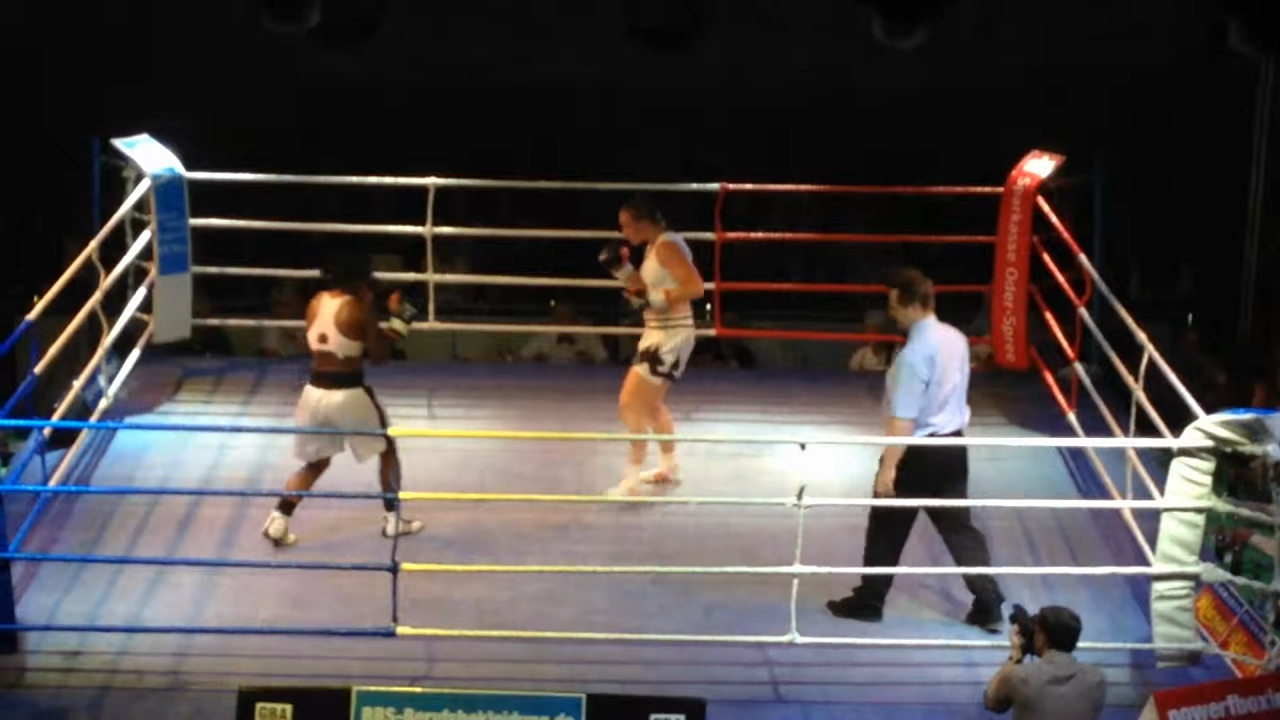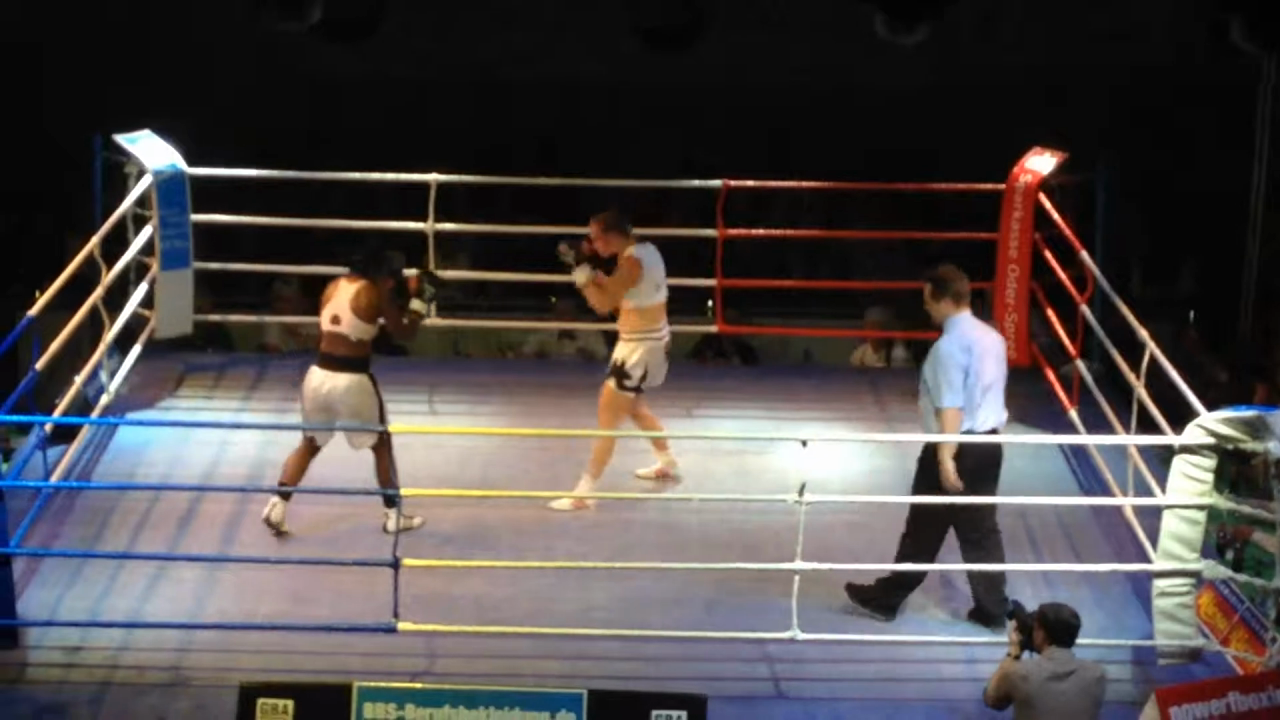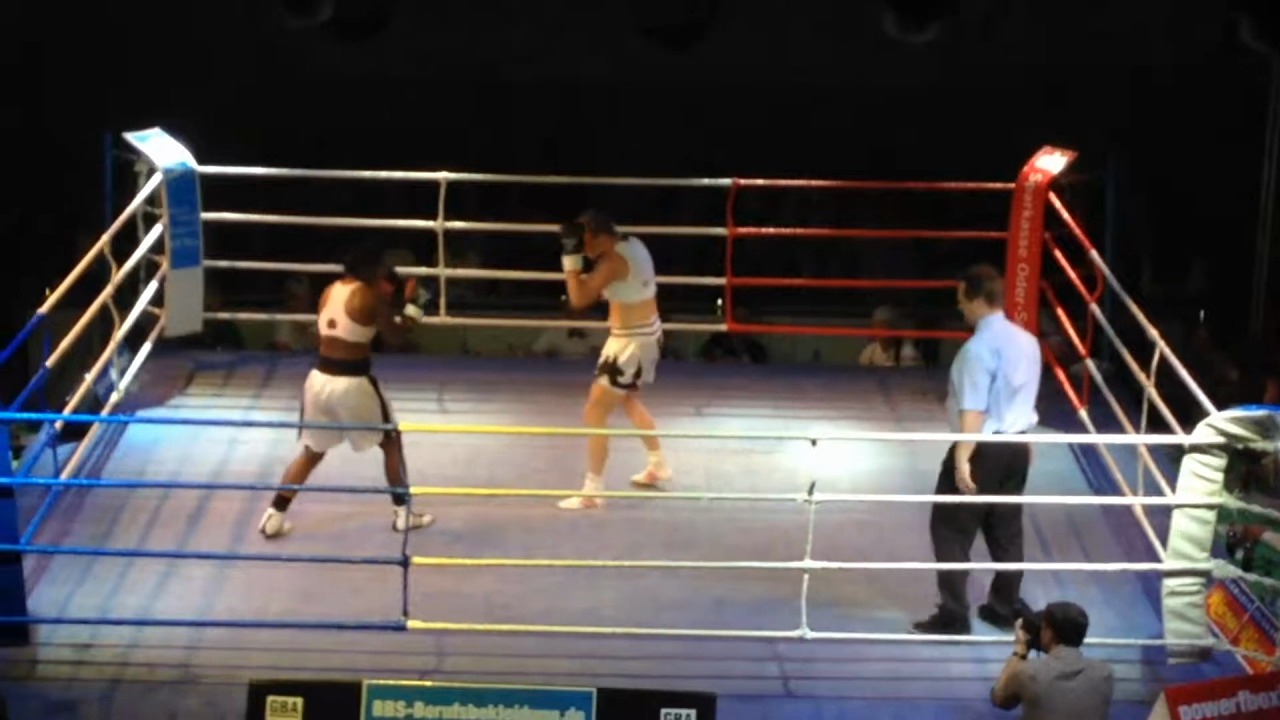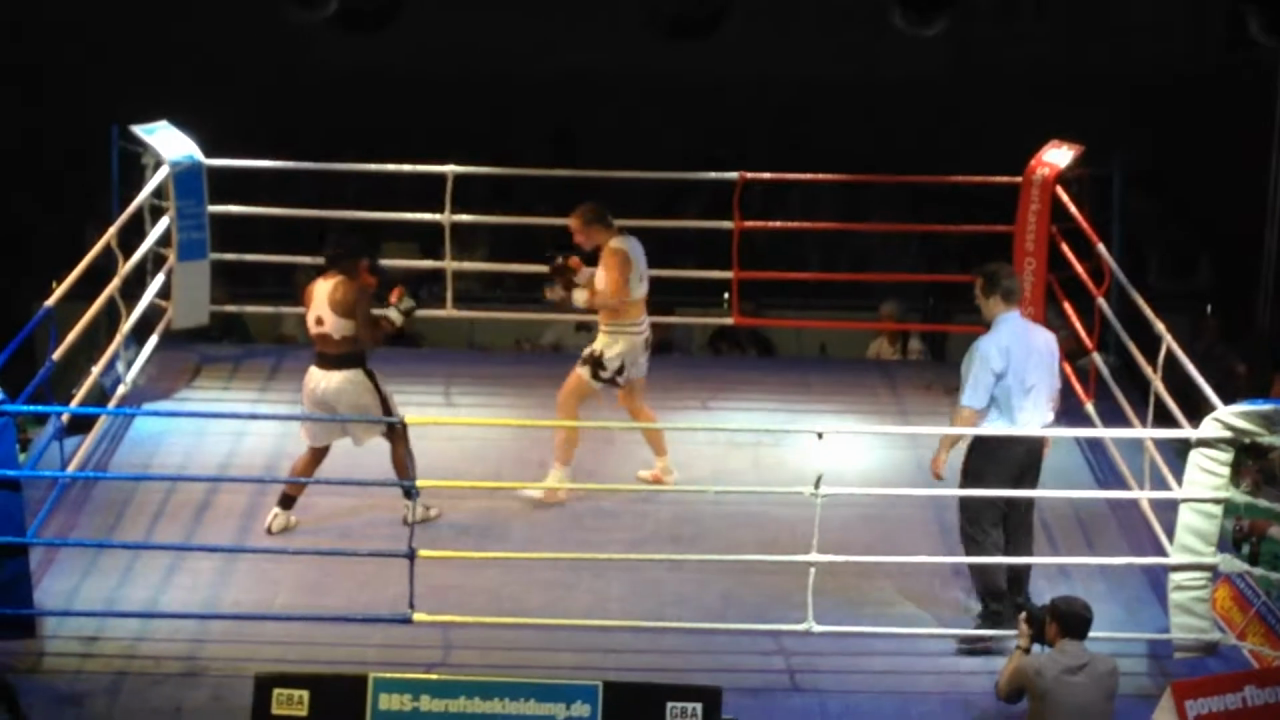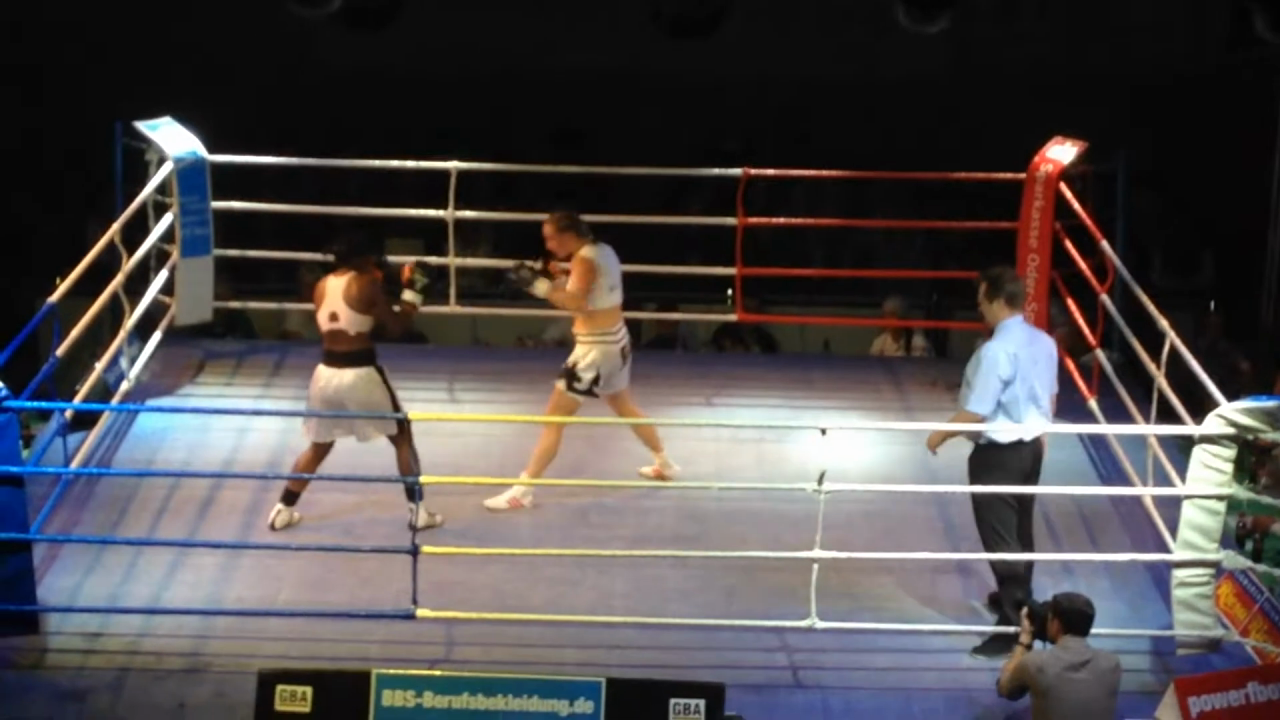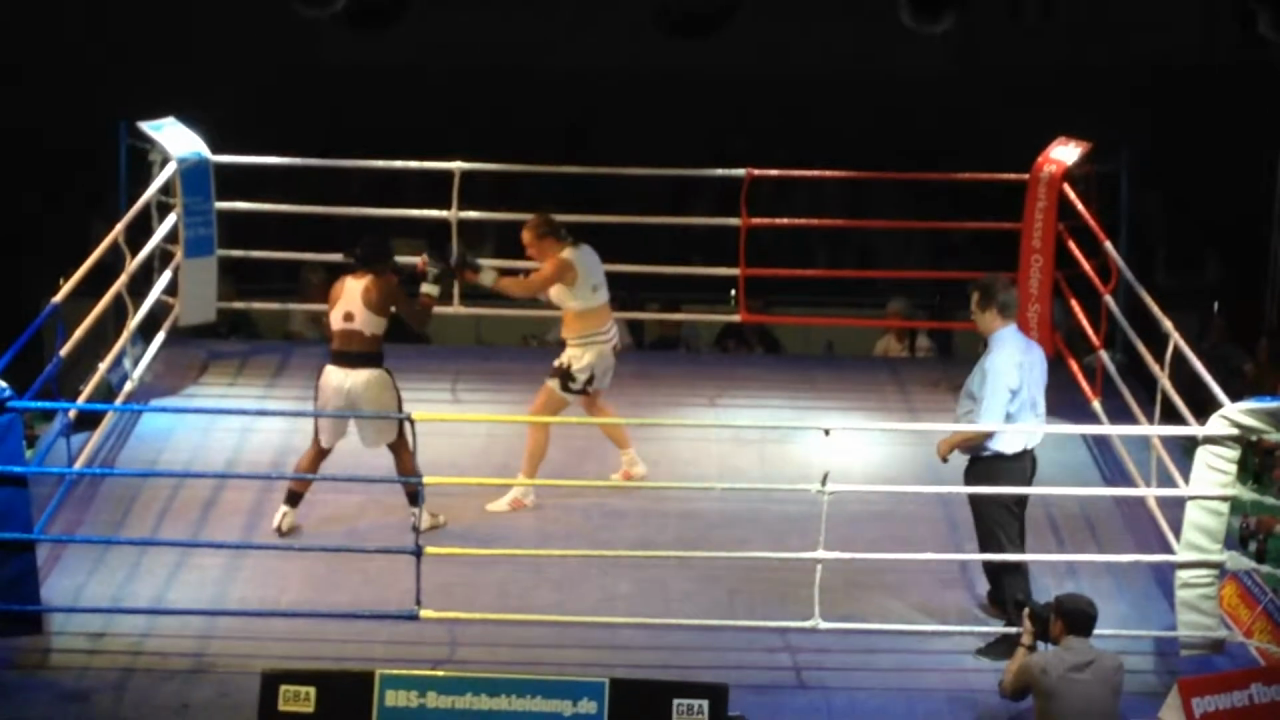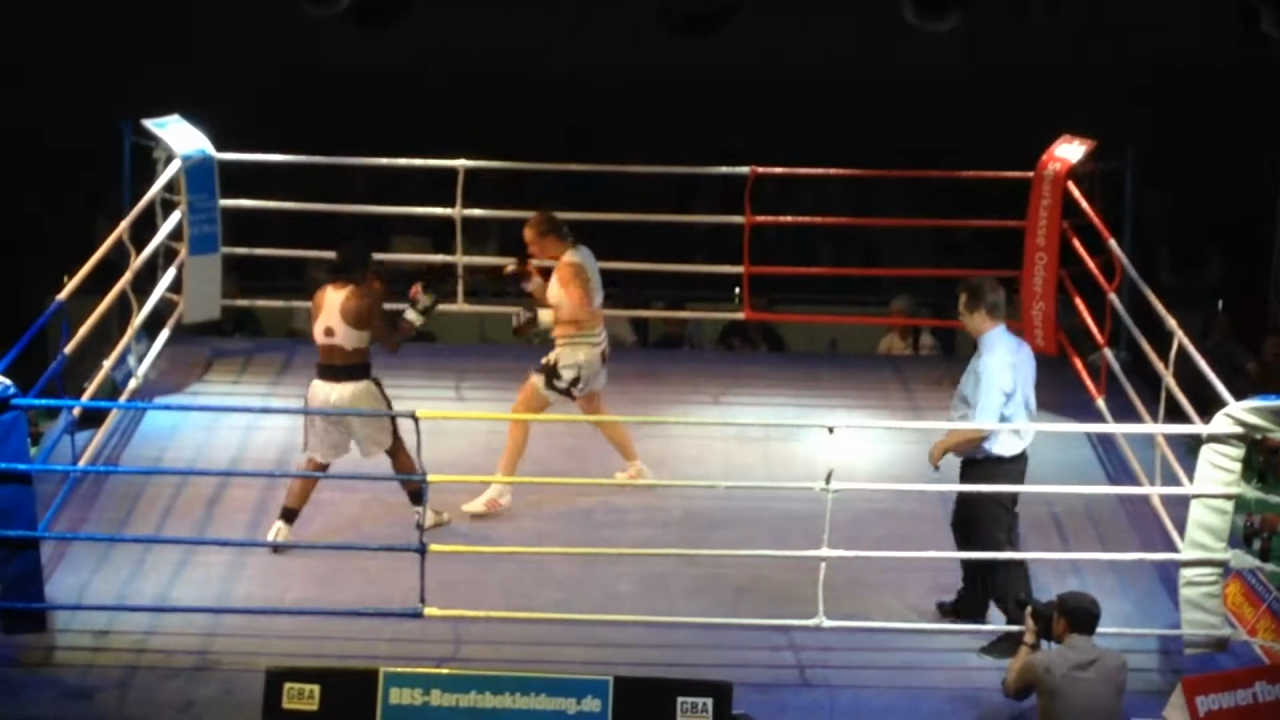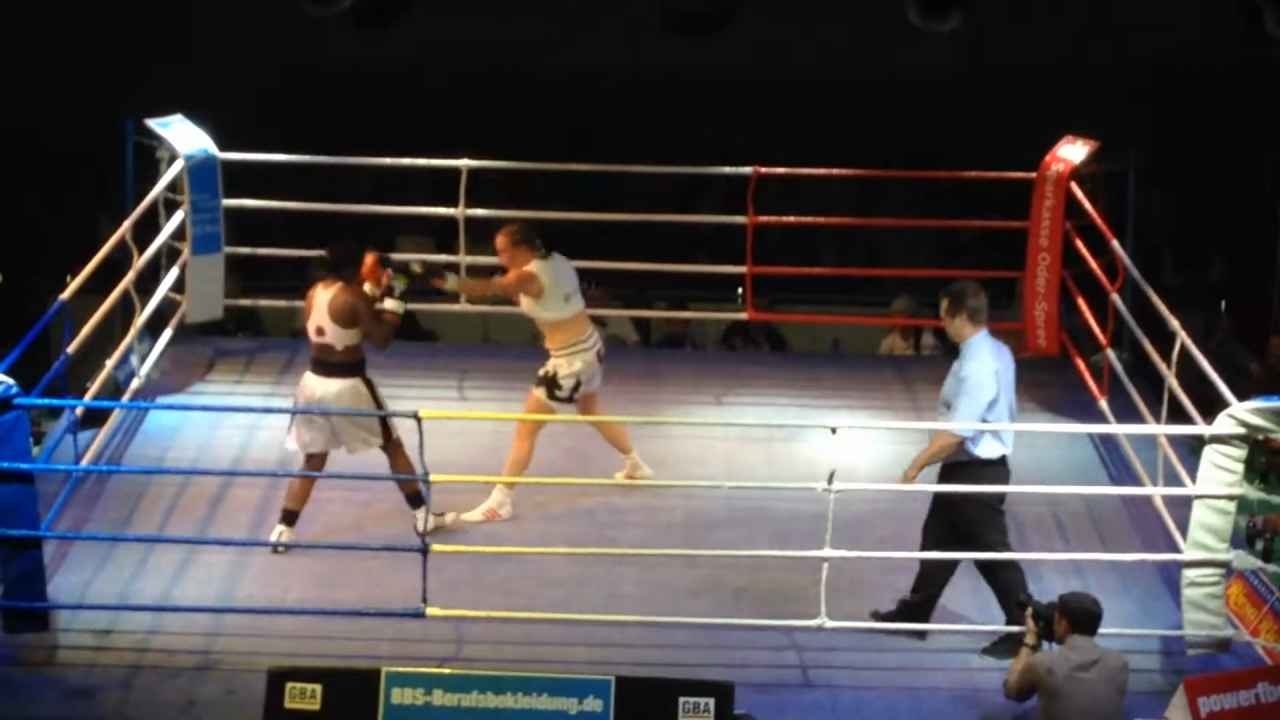
dt=0.2s
person 1, frame 1
left shoulder: (915, 353)
right shoulder: (957, 339)
left elbow: (904, 418)
left wrist: (888, 466)
left hip: (920, 451)
right hip: (953, 444)
left knee: (887, 526)
right knee: (959, 524)
left ankle: (868, 600)
right ankle: (988, 603)
person 1, frame 2
left shoulder: (950, 345)
right shoulder: (993, 338)
left elbow: (951, 408)
left wrist: (945, 457)
left hip: (957, 447)
right hip: (989, 443)
left knee: (924, 527)
right knee: (982, 529)
left ankle: (888, 598)
right ankle: (992, 607)
person 1, frame 3
left shoulder: (979, 346)
right shoulder: (1027, 340)
left elbow: (973, 410)
left wrist: (961, 459)
left hip: (985, 449)
right hip: (1017, 445)
left knee: (951, 529)
right knee: (1006, 530)
left ankle: (953, 615)
right ankle: (1004, 606)
person 1, frame 4
left shoulder: (991, 345)
right shoulder: (1046, 339)
left elbow: (970, 407)
right elbow: (1053, 394)
left wrist: (943, 449)
right wrist: (1042, 435)
left hip: (995, 447)
right hip: (1032, 444)
left knee: (981, 532)
right knee: (1019, 526)
left ankle: (997, 613)
right ankle: (1015, 602)
person 1, frame 5
left shoulder: (996, 351)
right shoulder: (1045, 343)
left elbow: (975, 412)
right elbow: (1050, 397)
left wrist: (940, 435)
left hip: (998, 455)
right hip: (1031, 448)
left knee: (1000, 538)
right knee: (1020, 530)
left ankle: (1014, 625)
right ankle: (1017, 600)
person 1, frame 6
left shoulder: (999, 360)
right shoulder: (1032, 350)
left elbow: (985, 425)
left wrist: (950, 442)
left hip: (996, 466)
right hip: (1023, 457)
left knee: (1000, 545)
right knee: (1010, 539)
left ankle: (1020, 631)
right ankle: (1008, 601)
person 1, frame 7
left shoulder: (991, 362)
right shoulder: (1018, 348)
left elbow: (979, 428)
left wrist: (943, 445)
left hip: (992, 466)
right hip: (1007, 457)
left knee: (999, 546)
right knee: (967, 530)
left ankle: (1022, 630)
right ankle: (971, 602)
person 1, frame 8
left shoulder: (976, 368)
right shoulder: (996, 352)
left elbow: (957, 433)
left wrist: (918, 463)
left hip: (978, 471)
right hip: (965, 468)
left knee: (992, 551)
right knee: (938, 539)
left ankle: (1022, 628)
right ankle: (915, 612)
person 2, frame 1
left shoulder: (668, 247)
right shoulder: (654, 246)
left elbow: (695, 287)
right elbow: (645, 289)
left wrist: (653, 300)
right wrist: (621, 268)
left hip: (670, 335)
right hip: (658, 332)
left knee: (629, 403)
right knee: (651, 403)
left ankle: (634, 477)
right ankle: (669, 466)
person 2, frame 2
left shoulder: (630, 261)
right shoulder: (641, 249)
left elbow: (603, 306)
left wrist: (581, 270)
right wrist: (593, 272)
left hip: (641, 346)
right hip: (653, 339)
left knee: (606, 416)
right knee: (632, 407)
left ankle: (585, 492)
right ankle: (667, 462)
person 2, frame 3
left shoulder: (615, 259)
right shoulder: (632, 245)
left elbow: (579, 299)
left wrist: (571, 257)
left hip: (630, 341)
right hip: (646, 335)
left knee: (594, 413)
right knee: (628, 401)
left ankle: (593, 490)
right ankle: (657, 466)
person 2, frame 4
left shoulder: (615, 252)
right shoulder: (626, 242)
left elbow: (616, 300)
left wrist: (573, 295)
right wrist: (580, 272)
left hip: (618, 340)
right hip: (636, 335)
left knee: (566, 401)
right knee: (634, 404)
left ankle: (558, 482)
right ankle: (663, 468)
person 2, frame 5
left shoulder: (583, 260)
right shoulder: (602, 251)
left elbow: (576, 303)
left wrist: (536, 284)
right wrist: (552, 280)
left hip: (595, 349)
right hip: (616, 343)
left knee: (553, 419)
right knee: (624, 407)
left ankle: (521, 492)
right ankle: (664, 464)
person 2, frame 6
left shoulder: (562, 263)
right shoulder: (584, 252)
left elbow: (524, 289)
left wrist: (479, 274)
right wrist: (542, 288)
left hip: (585, 350)
right hip: (605, 341)
left knee: (538, 416)
right knee: (593, 404)
left ankle: (523, 492)
right ankle: (632, 463)
person 2, frame 7
left shoulder: (569, 266)
right shoulder: (580, 253)
left elbow: (582, 312)
left wrist: (540, 317)
right wrist: (530, 280)
left hip: (575, 352)
right hip: (593, 347)
left knee: (519, 415)
right knee: (594, 410)
left ankle: (499, 493)
right ankle: (636, 468)
person 2, frame 8
left shoulder: (529, 275)
right shoulder: (556, 261)
left elbow: (487, 288)
left wrist: (446, 280)
right wrist: (514, 291)
left hip: (569, 360)
right hip: (589, 347)
left knee: (526, 428)
right knee: (590, 410)
left ankle: (499, 503)
right ankle: (635, 465)
person 3, frame 1
left shoulder: (316, 302)
right shoulder: (360, 308)
right elbow: (380, 355)
right wrist: (398, 319)
left hip: (315, 392)
right hip: (349, 395)
left knee: (315, 463)
right knee: (387, 451)
left ankle: (279, 521)
right ankle: (393, 520)
person 3, frame 2
left shoulder: (334, 286)
right shoulder: (376, 293)
right elbow: (406, 332)
right wrist: (420, 298)
left hip: (319, 375)
right hip: (353, 380)
left knee: (309, 444)
right knee: (381, 446)
left ankle: (278, 505)
right ankle: (393, 515)
person 3, frame 3
left shoulder: (330, 291)
right shoulder: (371, 296)
right elbow: (396, 337)
right wrist: (413, 304)
left hip: (320, 379)
right hip: (353, 383)
left knee: (312, 453)
right knee: (391, 443)
left ankle: (274, 517)
right ankle: (403, 513)
person 3, frame 4
left shoulder: (312, 288)
right shoulder: (353, 289)
right elbow: (368, 340)
right wrist: (397, 311)
left hip: (317, 375)
right hip: (350, 377)
left knee: (316, 449)
right knee: (397, 435)
left ankle: (280, 514)
right ankle: (413, 506)
person 3, frame 5
left shoulder: (322, 285)
right shoulder: (367, 284)
right elbow: (397, 327)
right wrist: (412, 290)
left hip: (327, 373)
right hip: (361, 374)
left knee: (319, 446)
right knee: (402, 438)
left ankle: (283, 511)
right ankle: (417, 511)
person 3, frame 6
left shoulder: (338, 286)
right shoulder: (385, 286)
right elbow: (419, 319)
right wrist: (429, 282)
left hip: (334, 374)
right hip: (370, 376)
left knee: (319, 447)
right knee: (399, 444)
left ankle: (287, 513)
right ankle: (419, 514)
person 3, frame 7
left shoulder: (320, 296)
right shoulder: (365, 298)
right elbow: (392, 344)
right wrist: (418, 310)
left hip: (322, 386)
right hip: (357, 387)
left knee: (316, 463)
right knee: (395, 448)
left ankle: (281, 527)
right ankle: (423, 513)
person 3, frame 8
left shoulder: (314, 292)
right shoulder: (354, 296)
right elbow: (381, 339)
left wrist: (371, 290)
right wrist: (392, 299)
left hip: (314, 382)
right hip: (348, 385)
left knee: (312, 463)
right knee: (393, 447)
left ankle: (283, 531)
right ankle: (423, 516)
